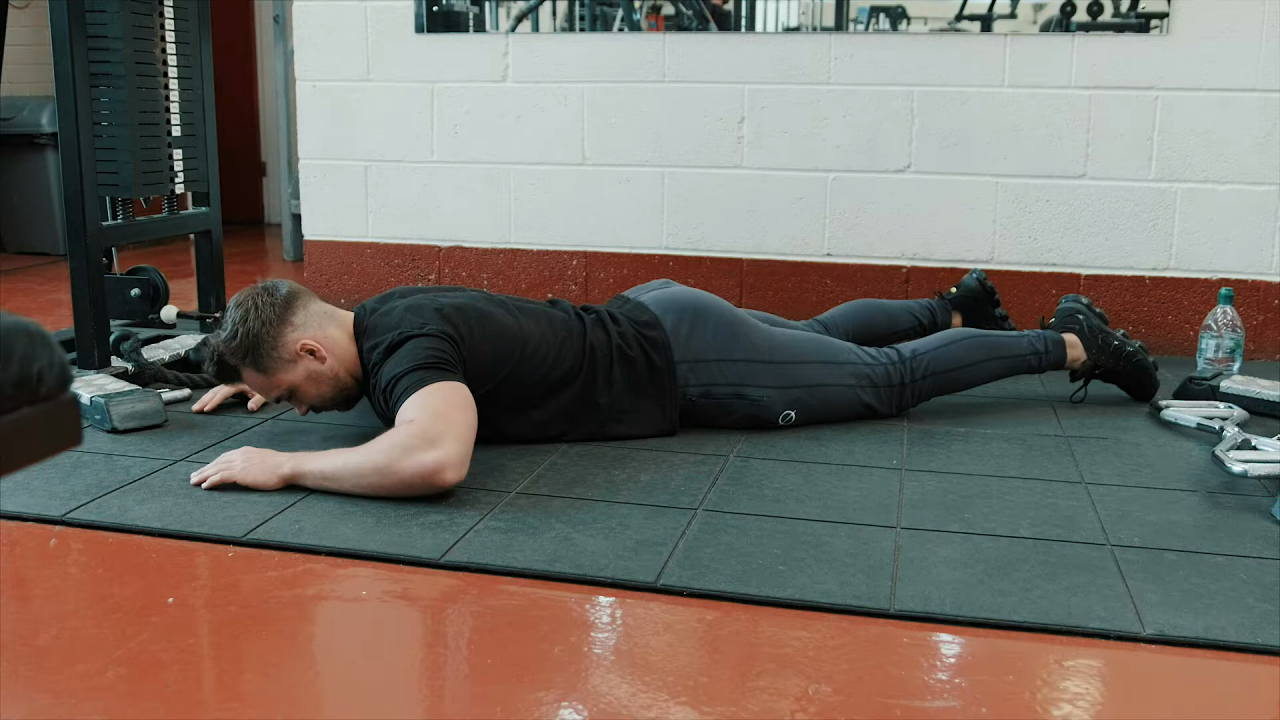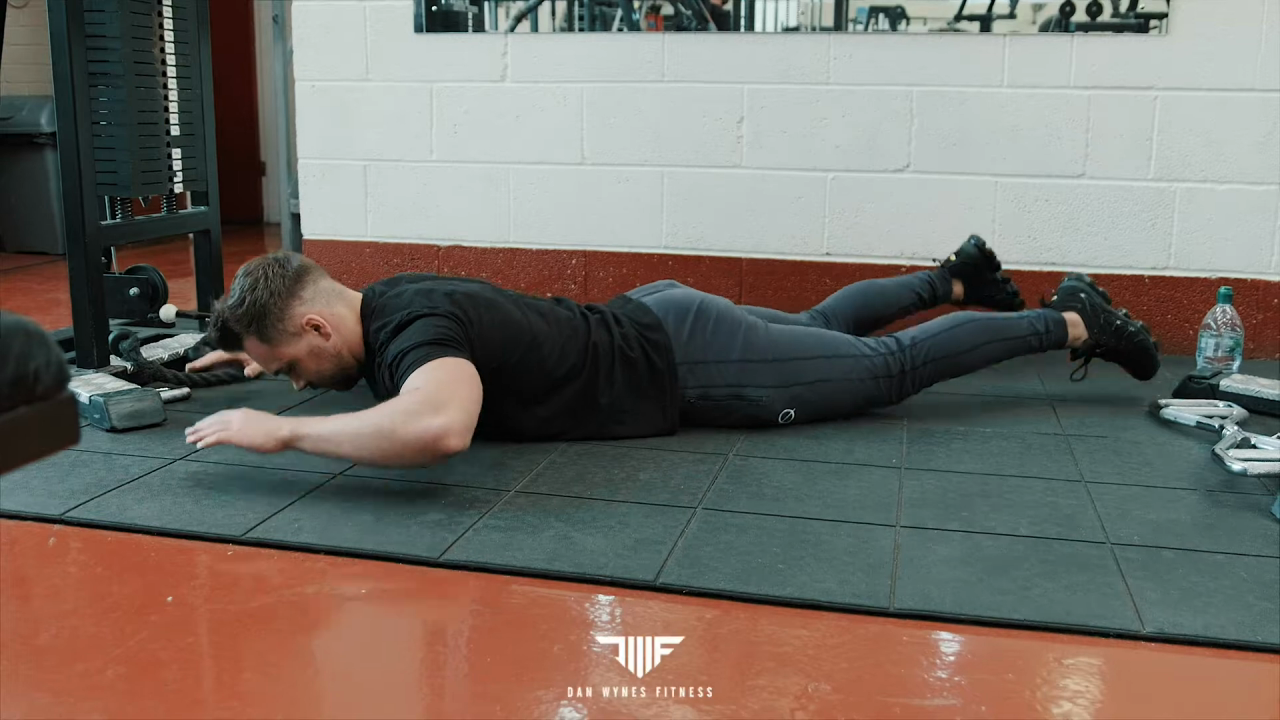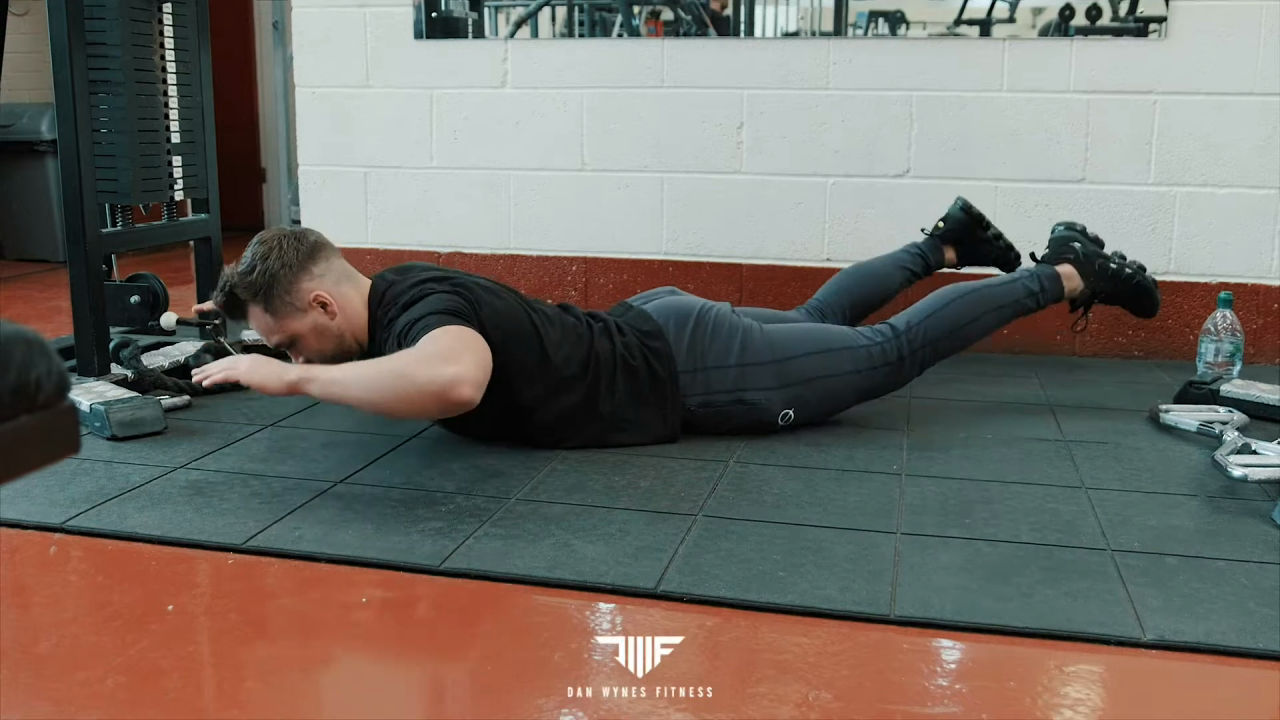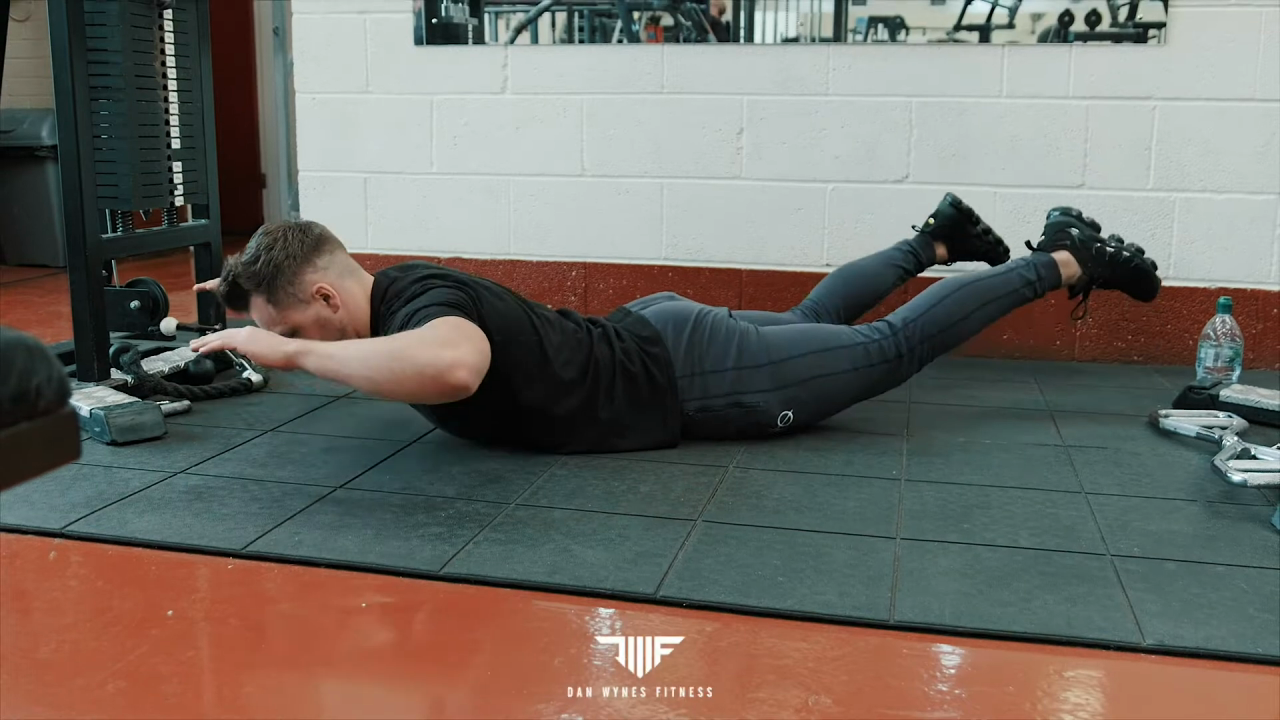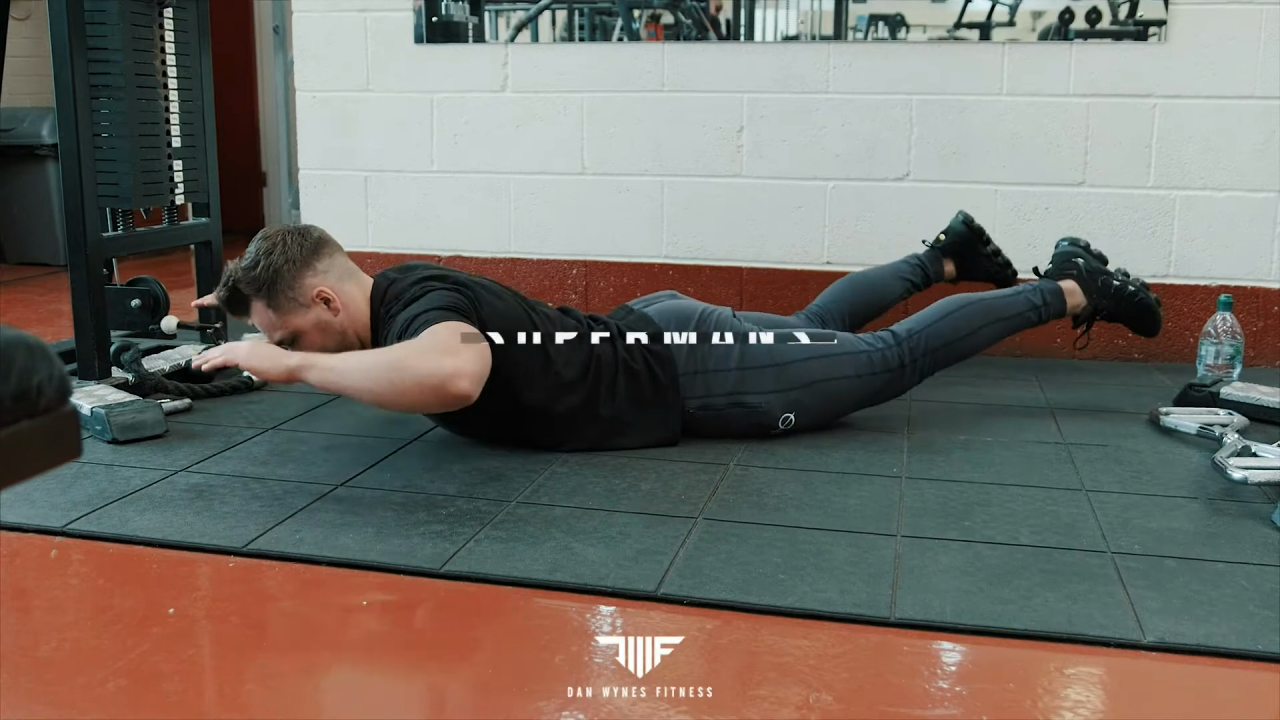
dt=0.2s
person 1, frame 1
left shoulder: (404, 346)
right shoulder: (376, 319)
left elbow: (433, 461)
left wrist: (284, 465)
right wrist: (253, 377)
left hip: (681, 362)
right hip: (650, 323)
left knee: (887, 380)
right knee: (818, 335)
left ankle: (1073, 344)
right ankle: (954, 309)
person 1, frame 2
left shoulder: (409, 328)
right shoulder: (382, 303)
left elbow: (440, 427)
left wrist: (279, 429)
right wrist: (252, 344)
left hip: (684, 368)
right hip: (651, 326)
left knee: (887, 370)
right knee: (815, 327)
left ankle: (1072, 323)
right ankle: (957, 279)
person 1, frame 3
left shoulder: (417, 305)
right shoulder: (388, 292)
left elbow: (457, 382)
left wrist: (289, 378)
right wrist: (258, 300)
left hip: (686, 374)
right hip: (651, 331)
left knee: (891, 355)
right knee: (816, 322)
left ankle: (1067, 273)
right ankle: (948, 243)
person 1, frame 4
left shoulder: (419, 301)
right shoulder: (392, 291)
left elbow: (455, 369)
left wrist: (289, 352)
right wrist: (259, 297)
left hip: (684, 380)
right hip: (648, 339)
left knee: (886, 352)
right knee: (811, 325)
left ankle: (1064, 261)
right ankle: (936, 236)
person 1, frame 5
left shoulder: (419, 302)
right shoulder: (390, 292)
left elbow: (453, 378)
left wrist: (285, 370)
right wrist: (252, 312)
left hip: (682, 376)
right hip: (651, 337)
left knee: (888, 360)
right knee: (813, 331)
left ankle: (1071, 290)
right ankle: (946, 257)
